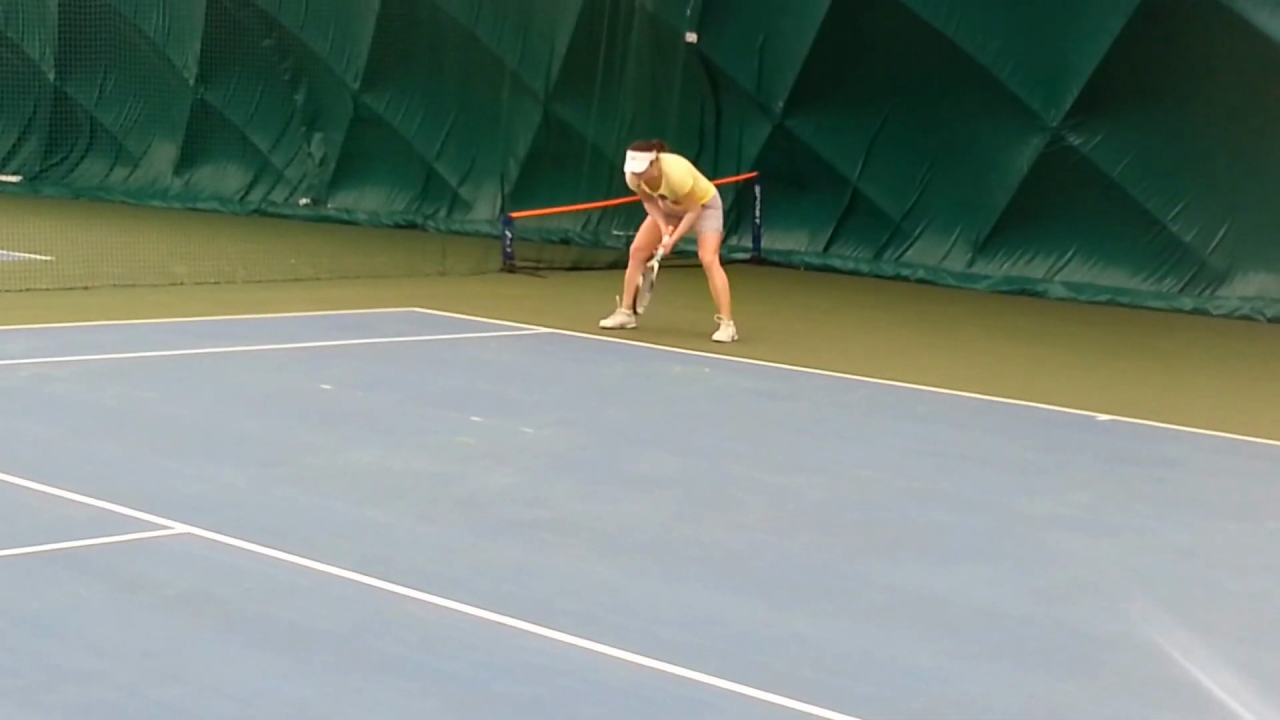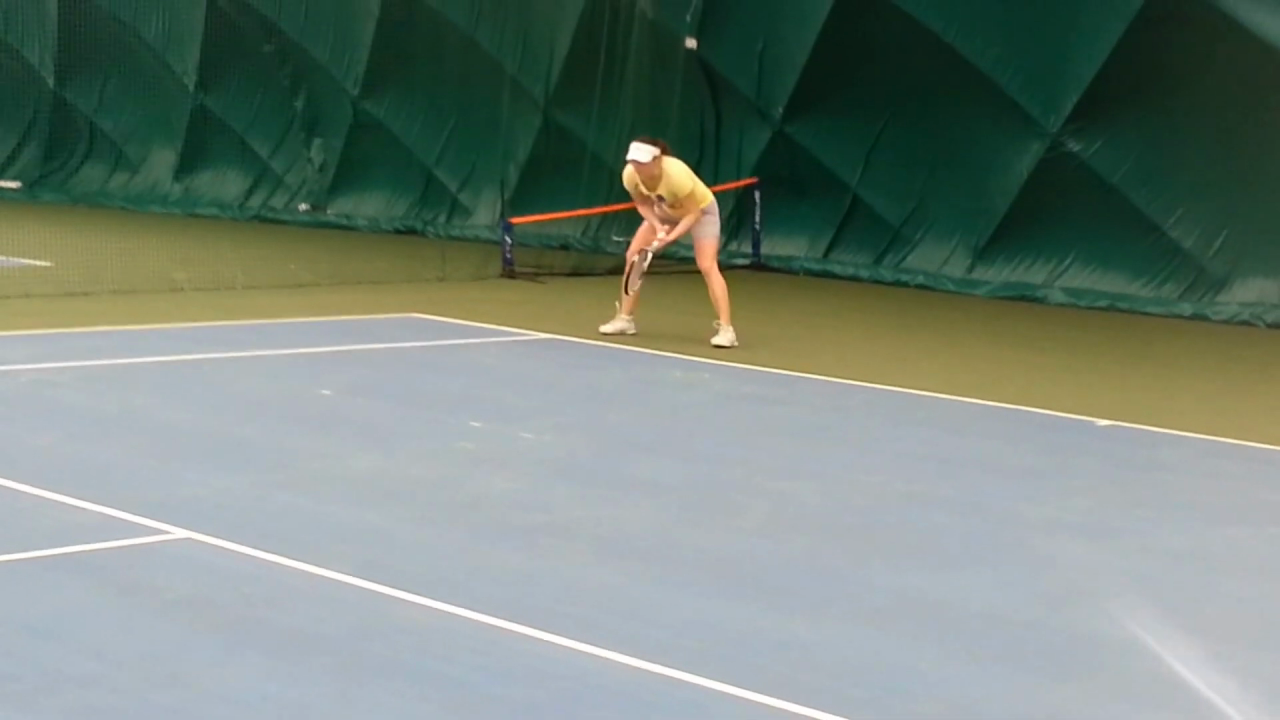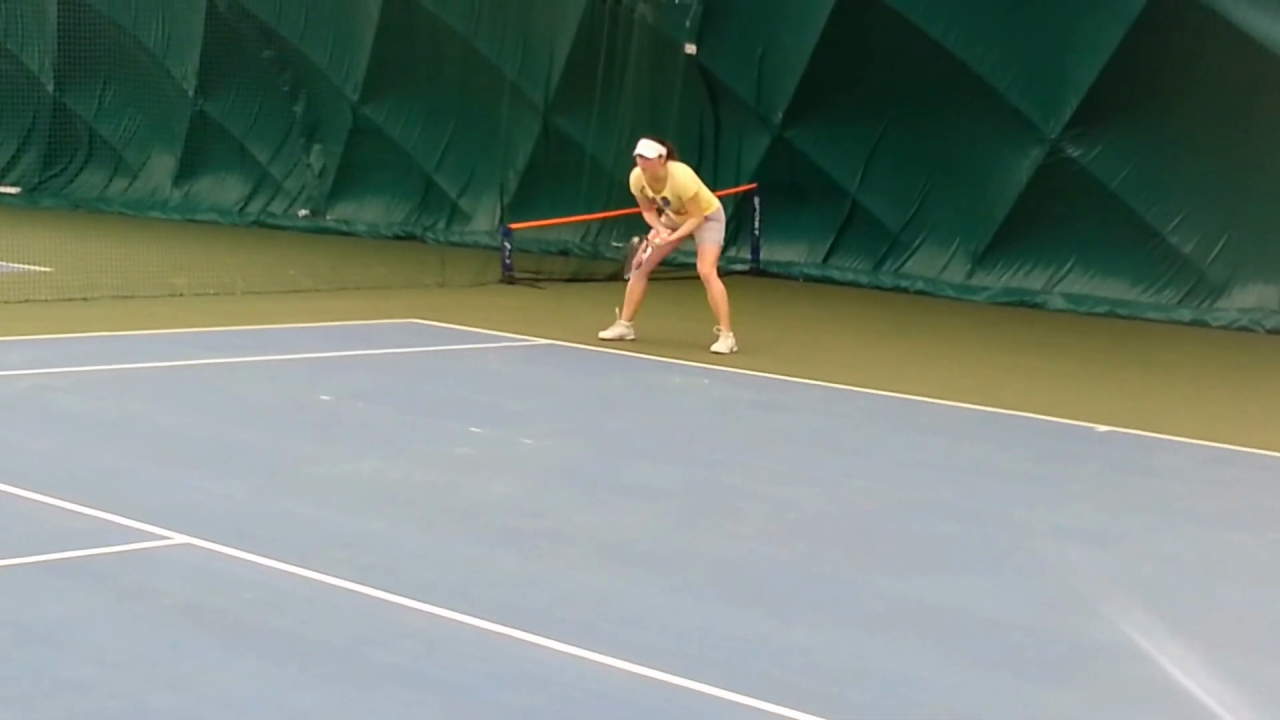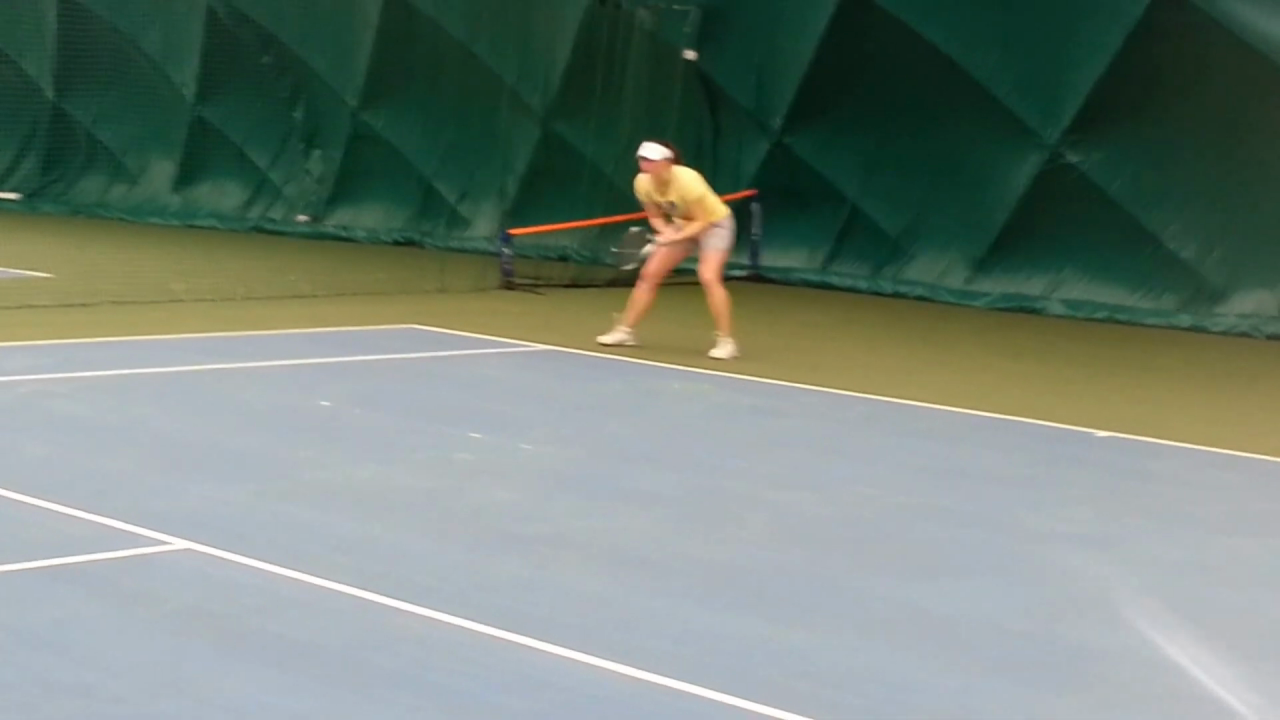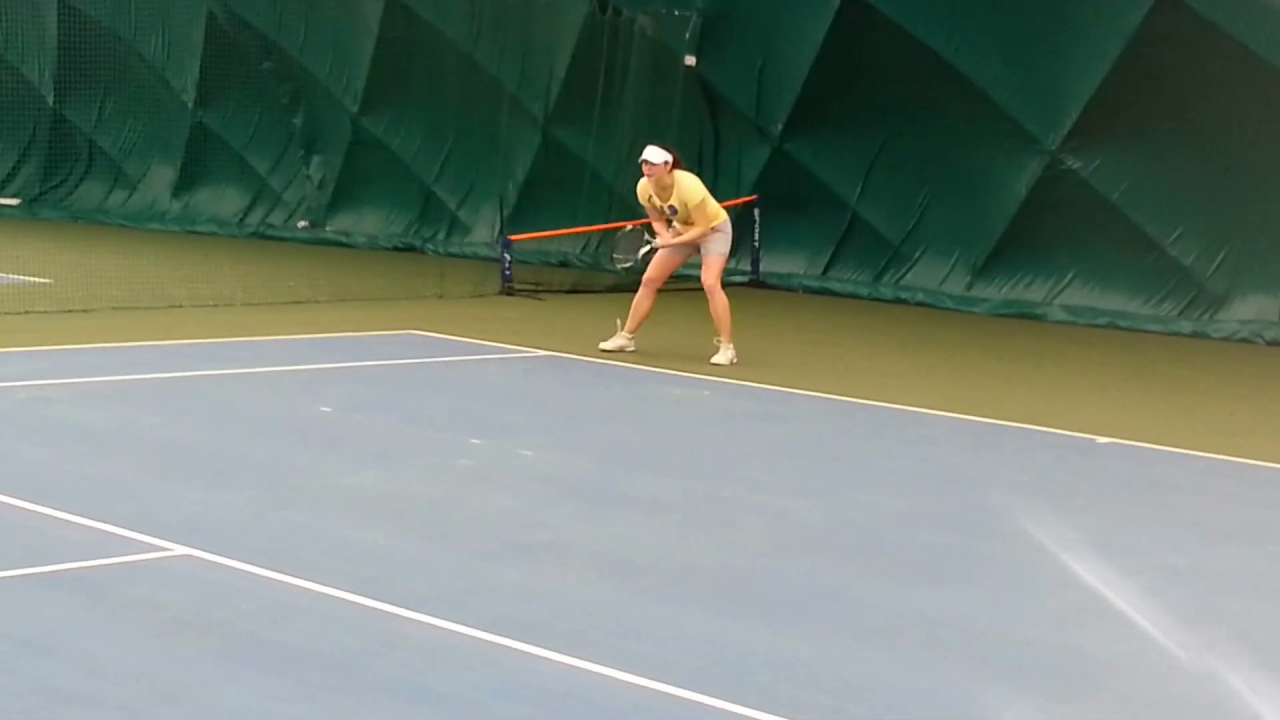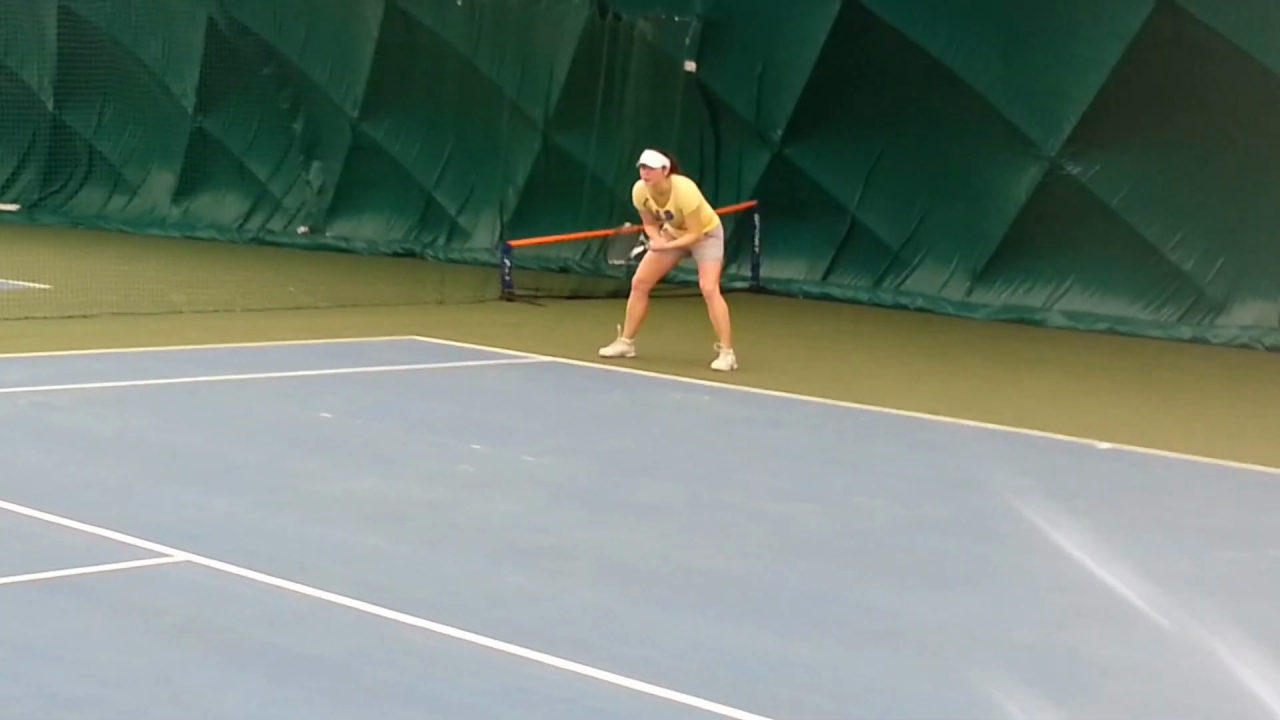
dt=0.2s
person 1, frame 1
left shoulder: (676, 173)
right shoulder: (632, 175)
left elbow: (694, 210)
right elbow: (649, 201)
left wrist: (673, 239)
right wrist: (662, 225)
left hip: (703, 203)
right hip: (670, 205)
left knee: (709, 260)
right knee: (637, 251)
left ankle: (727, 324)
right ankle: (626, 313)
person 1, frame 2
left shoulder: (676, 174)
right shoulder: (630, 175)
left elbow: (693, 213)
right elbow: (642, 205)
left wrist: (670, 237)
right wrist: (657, 226)
left hip: (701, 209)
right hip: (666, 211)
left knee: (707, 266)
right knee: (634, 256)
left ankle: (726, 329)
right ankle: (625, 319)
person 1, frame 3
left shoulder: (681, 177)
right shoulder: (637, 178)
left elbow: (696, 218)
right elbow: (648, 212)
left wrist: (672, 238)
right wrist: (660, 229)
left hip: (707, 217)
right hip: (674, 217)
left knee: (706, 271)
right knee: (639, 264)
left ankle: (726, 335)
right ankle: (625, 324)
person 1, frame 4
left shoulder: (687, 181)
right shoulder: (643, 184)
left elbow: (703, 222)
right elbow: (656, 217)
left wrist: (675, 238)
right wrist: (667, 233)
left hip: (714, 223)
right hip: (683, 226)
left knee: (709, 277)
right knee: (649, 275)
left ankle: (726, 341)
right ankle: (625, 330)
person 1, frame 5
left shoulder: (688, 185)
right shoulder: (644, 187)
left elbow: (702, 228)
right elbow: (658, 221)
left wrist: (672, 242)
right wrist: (665, 236)
left hip: (713, 228)
right hip: (682, 229)
left knee: (711, 283)
right knee: (649, 280)
left ankle: (727, 347)
right ankle: (626, 336)
person 1, frame 6
left shoulder: (685, 190)
right shoulder: (639, 191)
left elbow: (695, 234)
right elbow: (650, 224)
left wrist: (666, 246)
right wrist: (657, 239)
left hip: (706, 233)
right hip: (672, 233)
left knee: (709, 288)
right knee: (639, 282)
left ankle: (726, 353)
right ankle: (625, 342)
